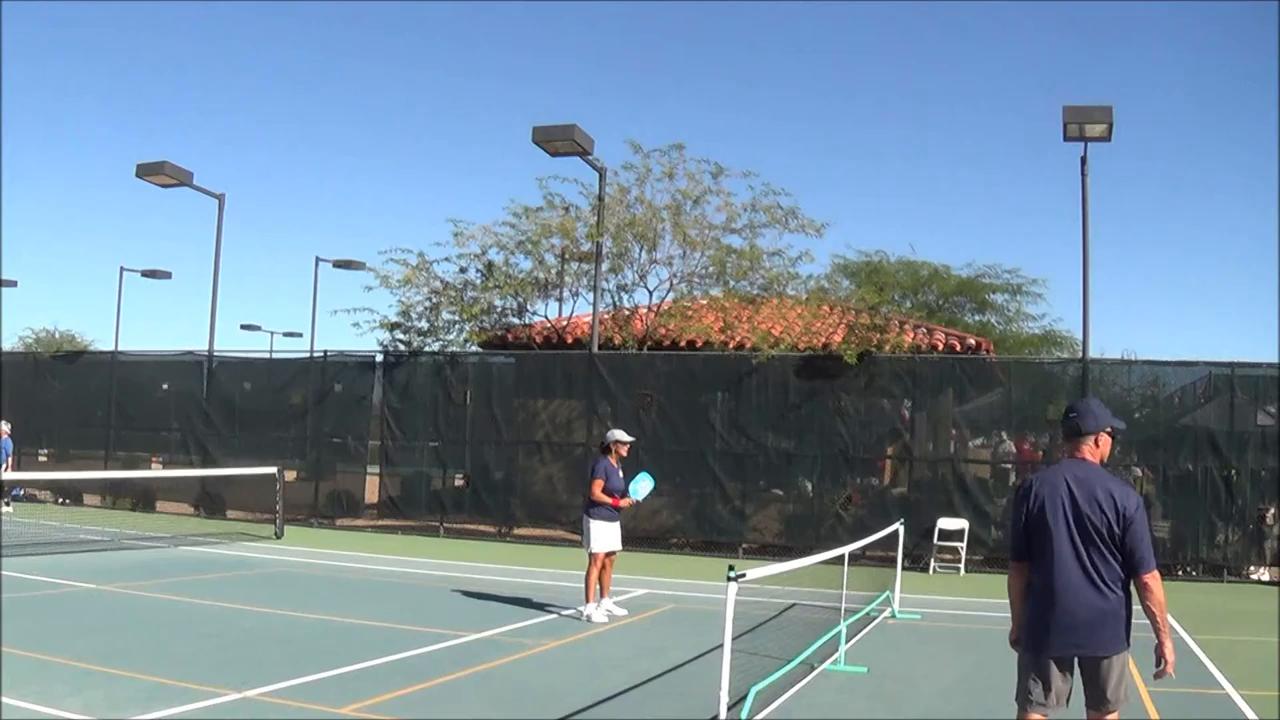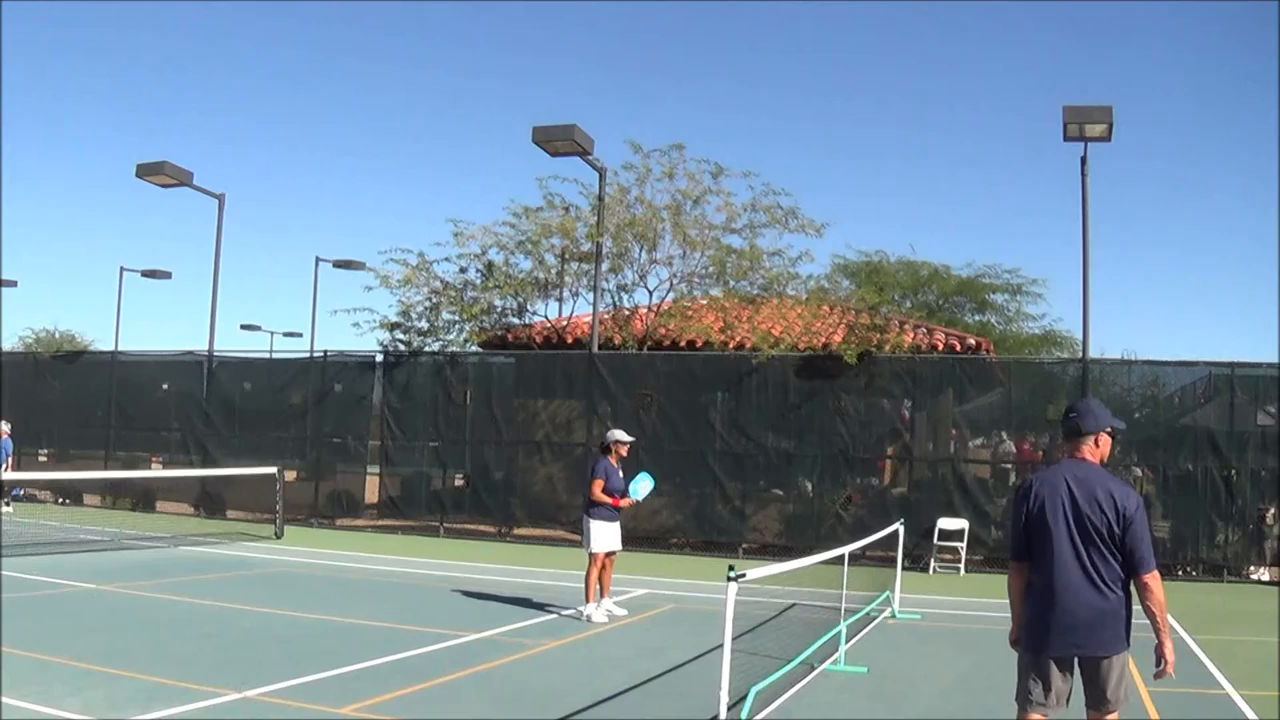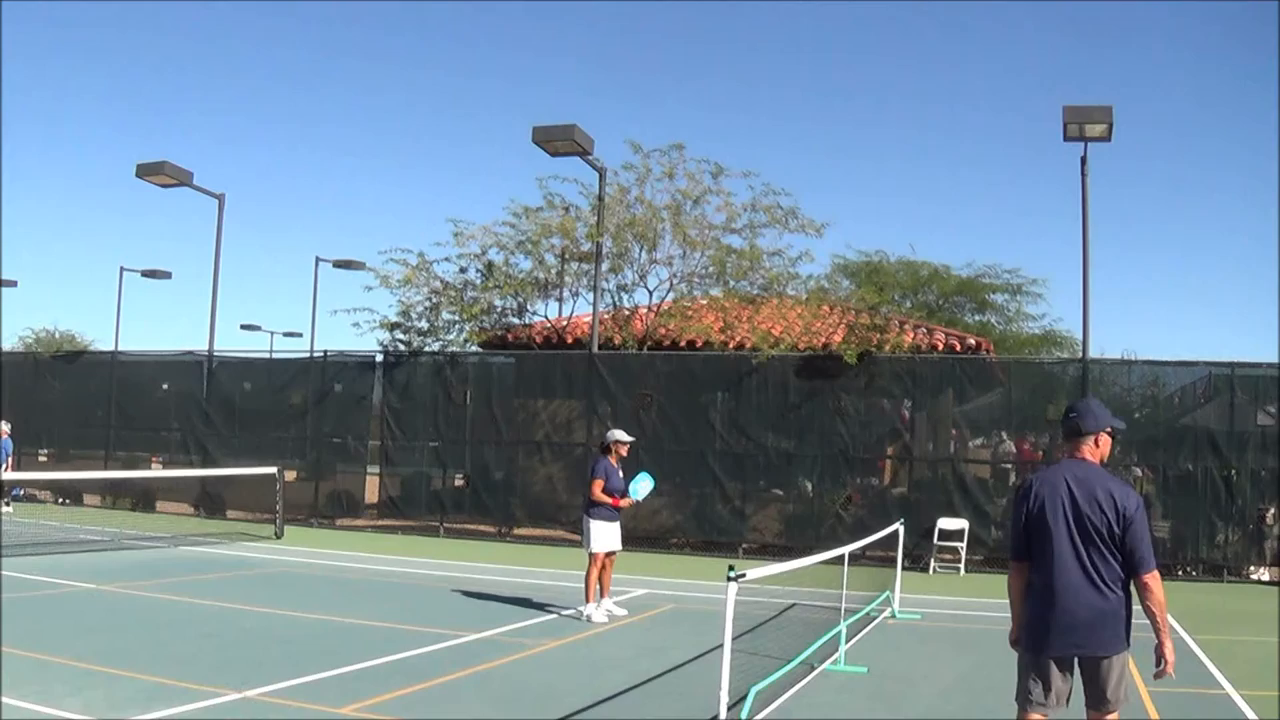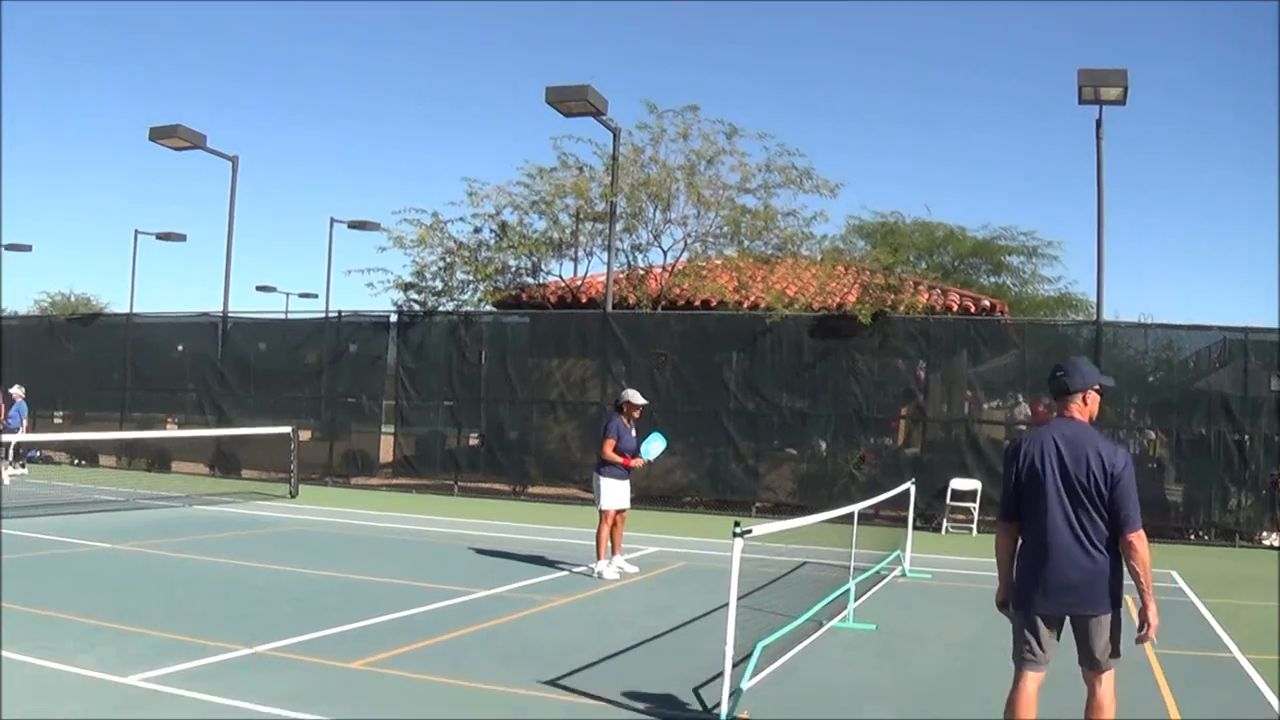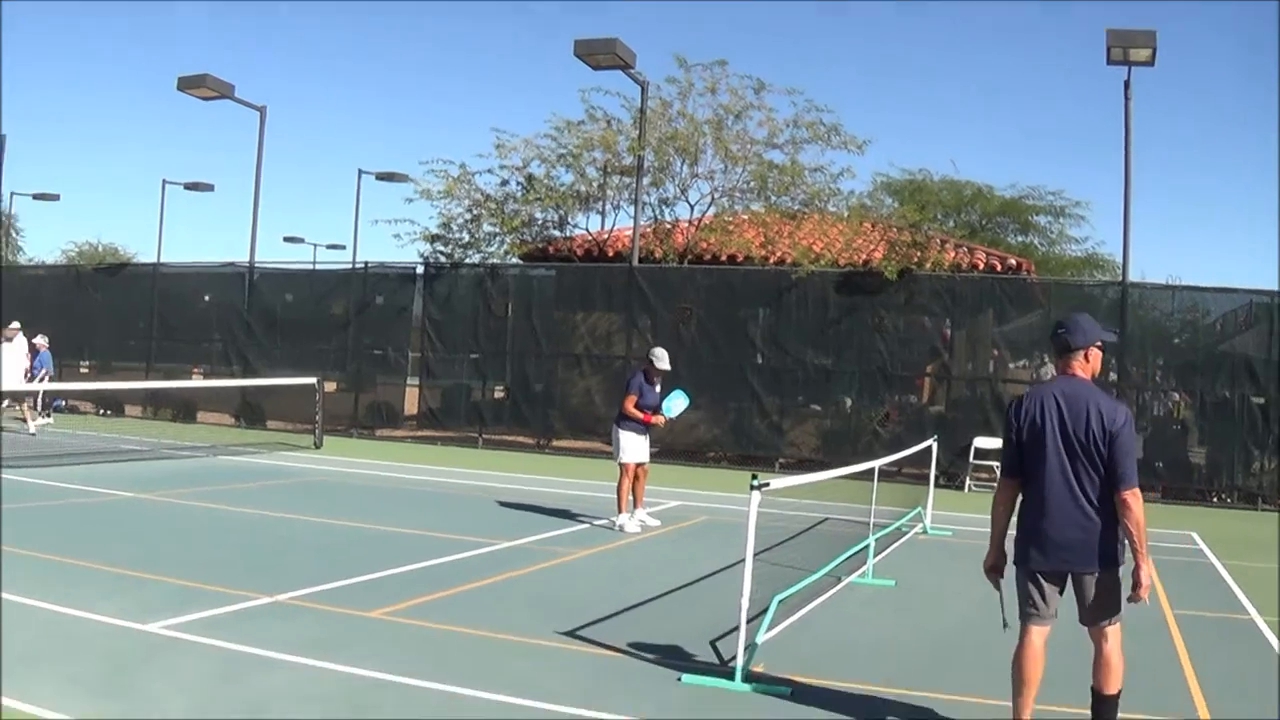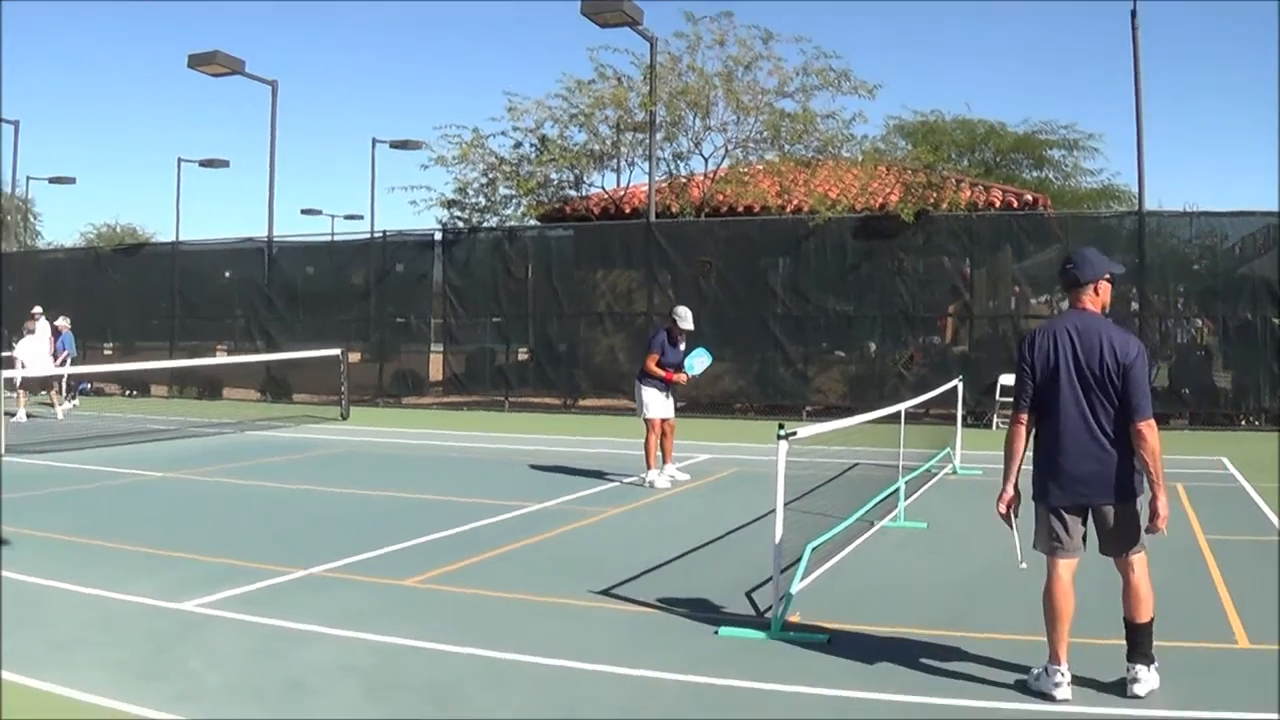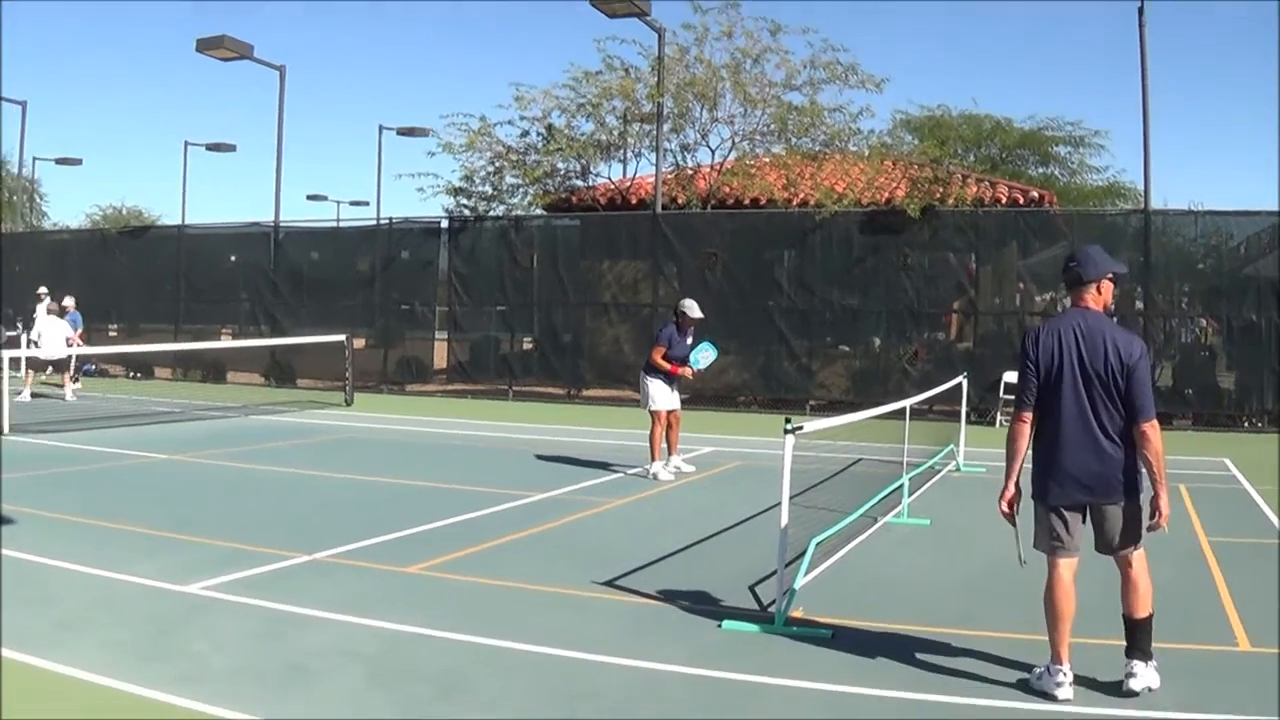
dt=0.2s
person 1, frame 1
left shoulder: (1032, 488)
right shoulder: (1124, 496)
left elbow: (1018, 569)
right elbow: (1146, 577)
left wrist: (1017, 624)
right wrist: (1164, 637)
left hip: (1046, 628)
right hip: (1106, 630)
person 1, frame 2
left shoulder: (1032, 488)
right shoulder: (1124, 496)
left elbow: (1018, 569)
right elbow: (1146, 578)
left wrist: (1017, 623)
right wrist: (1164, 637)
left hip: (1045, 628)
right hip: (1106, 630)
person 1, frame 3
left shoulder: (1032, 488)
right shoulder: (1124, 497)
left elbow: (1018, 569)
right elbow: (1146, 578)
left wrist: (1018, 623)
right wrist: (1164, 638)
left hip: (1046, 628)
right hip: (1106, 630)
person 1, frame 4
left shoulder: (1023, 448)
right shoulder: (1113, 455)
left elbow: (1008, 527)
right elbow: (1131, 537)
left wrist: (1005, 582)
right wrist: (1148, 600)
left hip: (1039, 585)
right hip: (1096, 589)
left knee: (1028, 676)
right knee: (1100, 679)
person 1, frame 5
left shoulder: (1025, 405)
right shoulder: (1113, 413)
left elbow: (1008, 485)
right elbow: (1127, 495)
left wrist: (996, 545)
right wrist: (1142, 559)
left hip: (1039, 542)
right hip: (1096, 546)
left knee: (1033, 634)
right knee: (1106, 636)
person 1, frame 6
left shoulder: (1036, 341)
right shoulder: (1126, 345)
left elbow: (1022, 421)
right elbow: (1142, 427)
left wrist: (1009, 482)
right wrist: (1159, 490)
left hip: (1057, 478)
right hip: (1113, 478)
left knee: (1060, 569)
right knee: (1133, 567)
left ankle: (1056, 672)
right ankle: (1141, 667)
person 1, frame 7
left shoulder: (1039, 338)
right shoulder: (1129, 345)
left elbow: (1024, 418)
right elbow: (1145, 427)
left wrist: (1011, 480)
right wrist: (1160, 487)
left hip: (1057, 478)
right hip: (1114, 478)
left knee: (1061, 568)
right knee: (1133, 564)
left ankle: (1060, 672)
right ankle: (1139, 664)
person 2, frame 1
left shoulder: (617, 465)
right shoulder: (602, 464)
right elbow: (594, 493)
left wrist: (626, 499)
right wrist: (618, 502)
left hip: (612, 520)
right hip: (597, 519)
left knee: (609, 561)
right knee: (596, 561)
left ankle: (605, 602)
right ankle: (589, 608)
person 2, frame 2
left shoulder: (617, 465)
right shoulder: (602, 464)
right elbow: (595, 493)
left wrist: (625, 499)
right wrist: (618, 503)
left hip: (612, 520)
right hip: (597, 519)
left knee: (609, 561)
right knee: (596, 562)
left ankle: (605, 602)
right ankle: (589, 608)
person 2, frame 3
left shoulder: (617, 465)
right shoulder: (602, 464)
right elbow: (594, 493)
left wrist: (626, 499)
right wrist: (618, 502)
left hip: (612, 520)
right hip: (597, 519)
left knee: (609, 561)
right knee: (597, 562)
left ankle: (605, 602)
right ankle: (589, 608)
person 2, frame 4
left shoulder: (630, 424)
right shoulder: (614, 423)
right elbow: (606, 453)
left wrist: (637, 459)
right wrist: (629, 462)
left hip: (622, 478)
right hip: (607, 477)
left knee: (620, 518)
right knee: (607, 519)
left ankle: (616, 560)
right ankle: (600, 565)
person 2, frame 5
left shoulder: (656, 380)
right shoulder: (638, 379)
right elbow: (627, 408)
left wrist: (659, 415)
right wrist: (649, 419)
left hip: (641, 432)
right hip: (627, 430)
left knee: (642, 472)
right knee: (628, 472)
left ankle: (638, 513)
right ankle: (622, 518)
person 2, frame 6
left shoulder: (681, 337)
right shoulder: (660, 337)
right elbow: (648, 365)
left wrist: (682, 373)
right wrist: (672, 377)
left hip: (664, 388)
right hip: (649, 386)
left knee: (669, 427)
right knee: (654, 428)
left ankle: (668, 468)
right ankle: (651, 475)
person 2, frame 7
left shoulder: (689, 330)
right shoulder: (668, 331)
right elbow: (654, 358)
left wrist: (688, 367)
right wrist: (677, 370)
left hip: (669, 380)
right hip: (654, 378)
left knee: (675, 418)
right knee: (660, 419)
left ankle: (673, 460)
right ankle: (655, 467)
